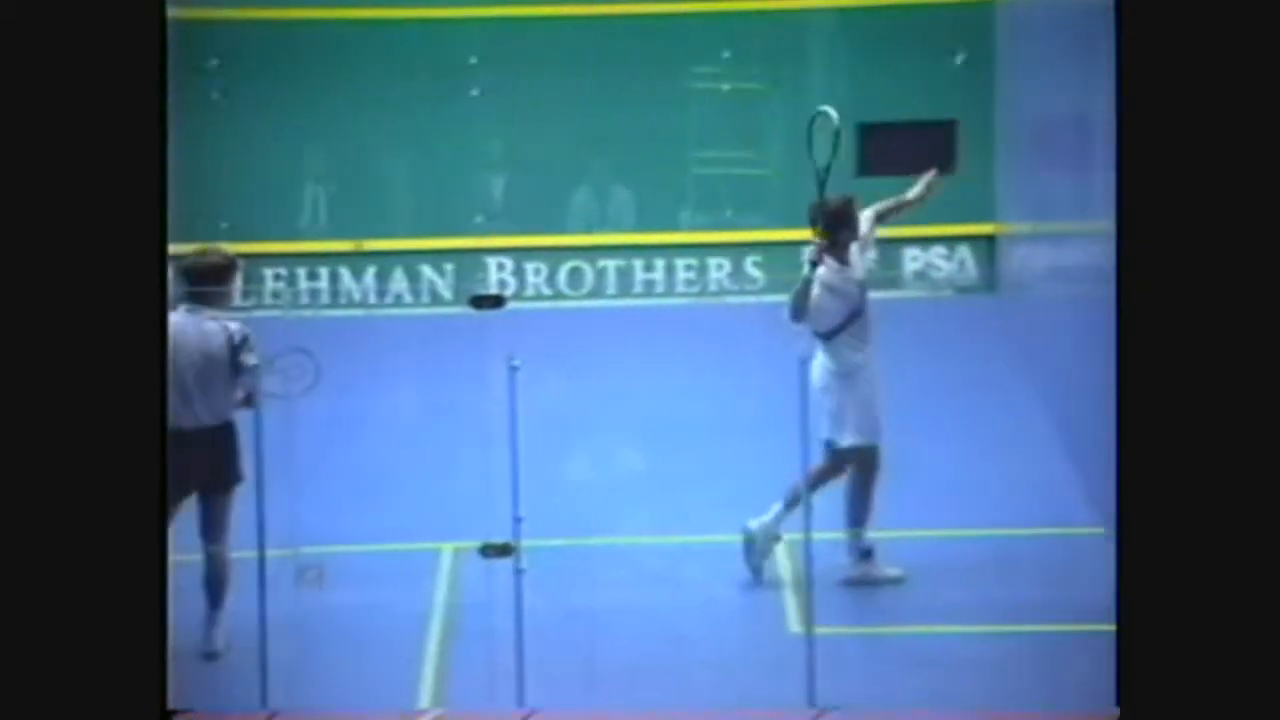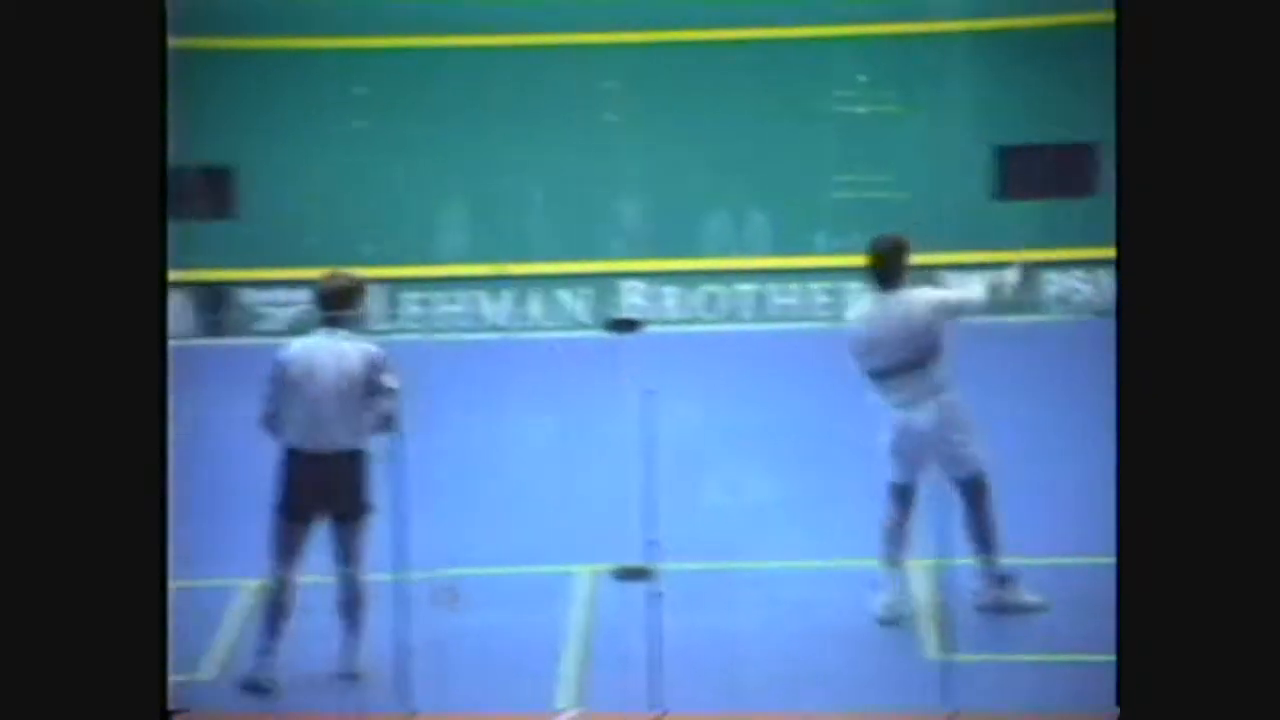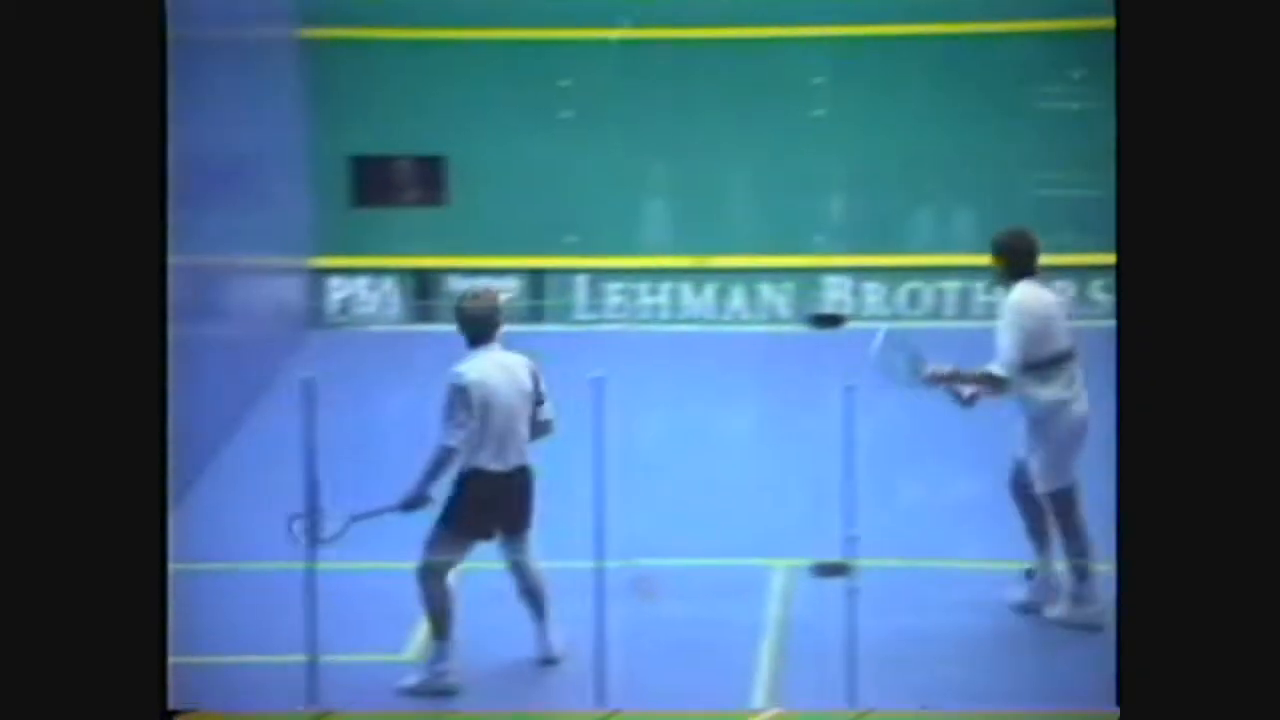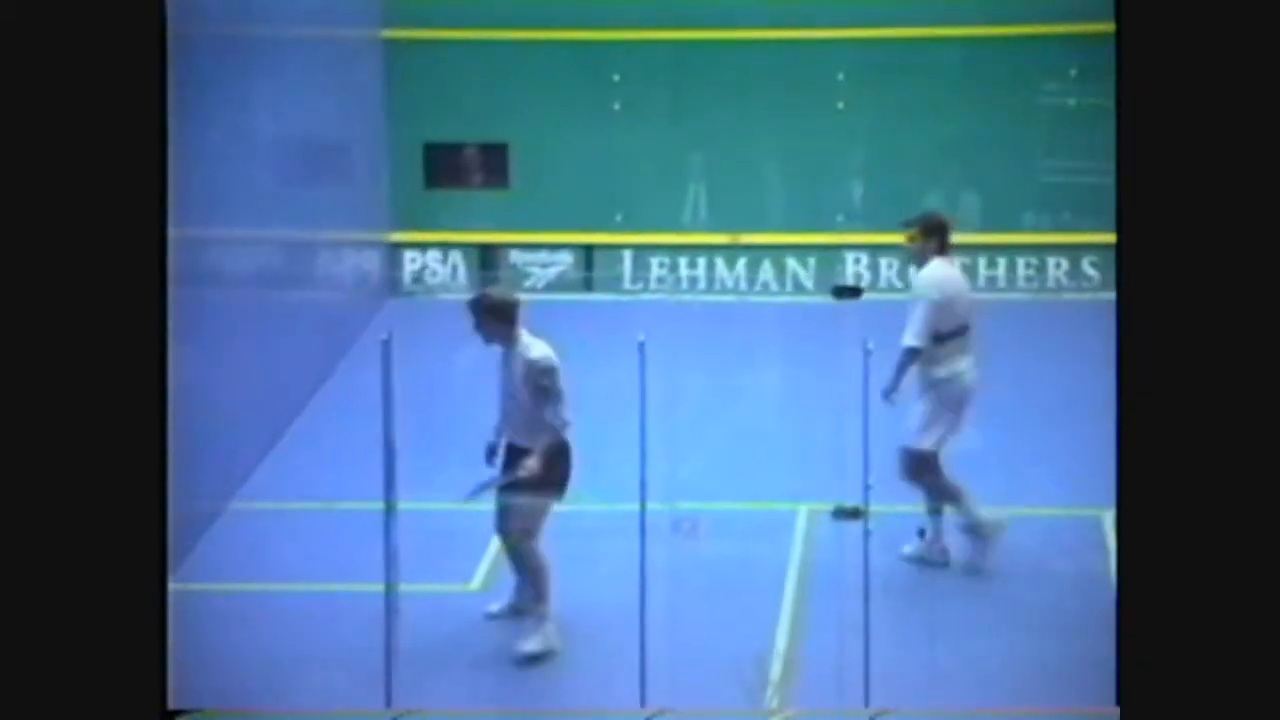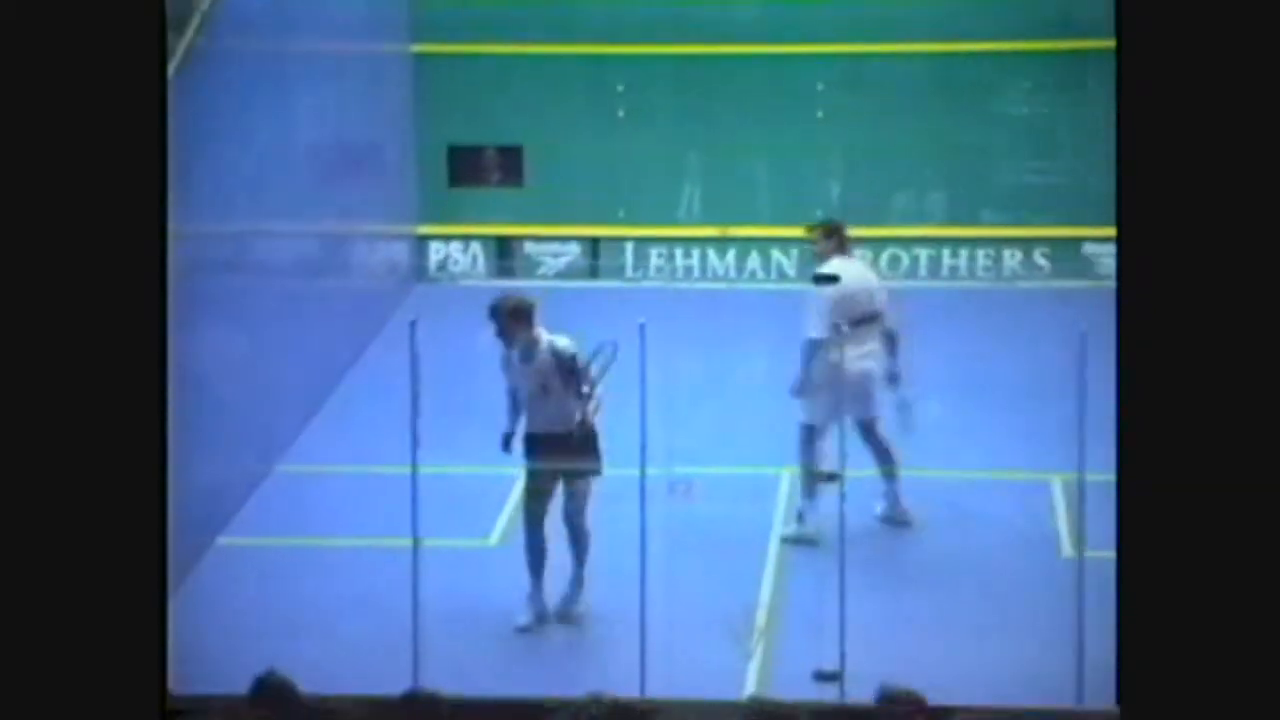
dt=0.4s
person 1, frame 1
left shoulder: (168, 328)
right shoulder: (234, 334)
right elbow: (248, 394)
left hip: (173, 443)
right hip: (215, 443)
right knee: (216, 544)
right ankle: (213, 631)
person 1, frame 2
left shoulder: (290, 354)
right shoulder: (370, 356)
left elbow: (271, 417)
right elbow: (387, 418)
left hip: (303, 467)
right hip: (348, 467)
left knee: (282, 569)
right knee: (349, 568)
left ankle: (266, 663)
right ankle: (350, 655)
person 1, frame 3
left shoulder: (465, 377)
right shoulder: (525, 367)
left elbow: (451, 445)
right elbow: (543, 424)
left wrist: (421, 488)
left hip: (481, 485)
right hip: (517, 480)
left knee: (430, 573)
right knee: (519, 561)
left ankle: (440, 668)
right ankle: (546, 639)
person 1, frame 4
left shoulder: (537, 358)
right shoulder: (506, 354)
left elbow: (558, 418)
left wrist: (538, 458)
right wrist: (498, 437)
left hip: (545, 458)
right hip: (518, 452)
left knee: (524, 537)
right knee: (506, 527)
left ankle: (543, 626)
right ankle: (524, 597)
person 1, frame 5
left shoulder: (560, 350)
right shoulder: (510, 357)
left elbow: (590, 391)
left wrist: (586, 413)
right wrist: (510, 427)
left hip: (577, 441)
right hip: (540, 442)
left knee: (573, 516)
right knee: (532, 521)
left ankle: (576, 585)
right ankle: (536, 600)
person 2, frame 1
left shoulder: (850, 250)
right shoulder: (822, 282)
left elbow: (872, 215)
right elbow: (797, 315)
left wrist: (908, 198)
right wrist: (811, 270)
left hip: (847, 373)
right hip: (845, 376)
left knee: (834, 463)
right knee: (865, 465)
left ankle: (767, 525)
right ankle: (861, 560)
person 2, frame 2
left shoulder: (858, 323)
right shoulder: (926, 304)
right elbow: (983, 295)
right wrist: (1010, 280)
left hip: (898, 422)
right hip: (939, 415)
left knee: (899, 505)
right knee: (977, 499)
left ankle: (893, 595)
right ankle: (997, 586)
person 2, frame 3
left shoulder: (1017, 304)
right shoulder: (1046, 298)
left elbow: (1004, 374)
left wrist: (950, 376)
right wrist: (984, 388)
left hip: (1052, 418)
right hip: (1066, 409)
left knee: (1063, 507)
right knee: (1022, 487)
left ankle: (1086, 602)
right ankle: (1045, 581)
person 2, frame 4
left shoulder: (928, 280)
right shoulder: (953, 276)
left elbow: (916, 344)
left wrist: (893, 382)
left hip: (940, 385)
right hip: (958, 380)
left knee: (915, 466)
right knee: (925, 461)
left ankle: (977, 524)
right ankle: (933, 540)
person 2, frame 5
left shoulder: (823, 278)
right shoulder: (867, 274)
left elbow: (816, 337)
right elbow: (888, 328)
left wrist: (803, 377)
right wrist: (893, 366)
left hip: (835, 371)
right hip: (867, 367)
left knee: (808, 439)
right knee: (871, 434)
